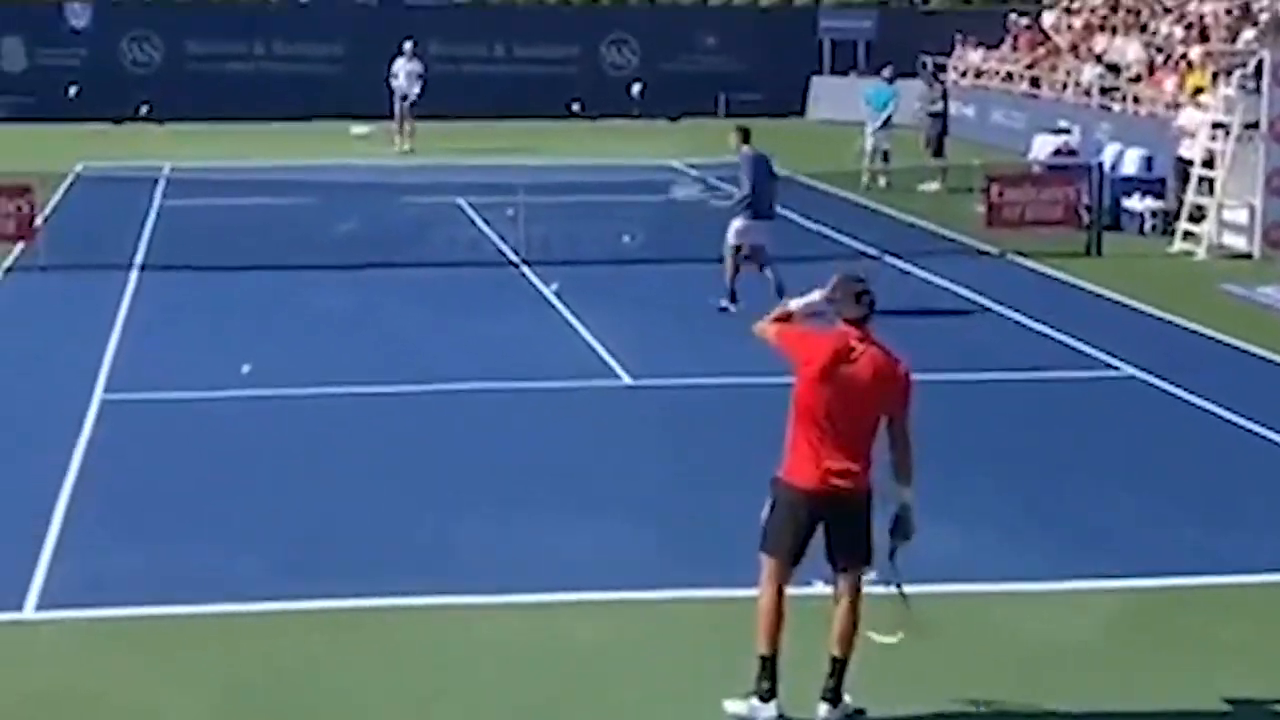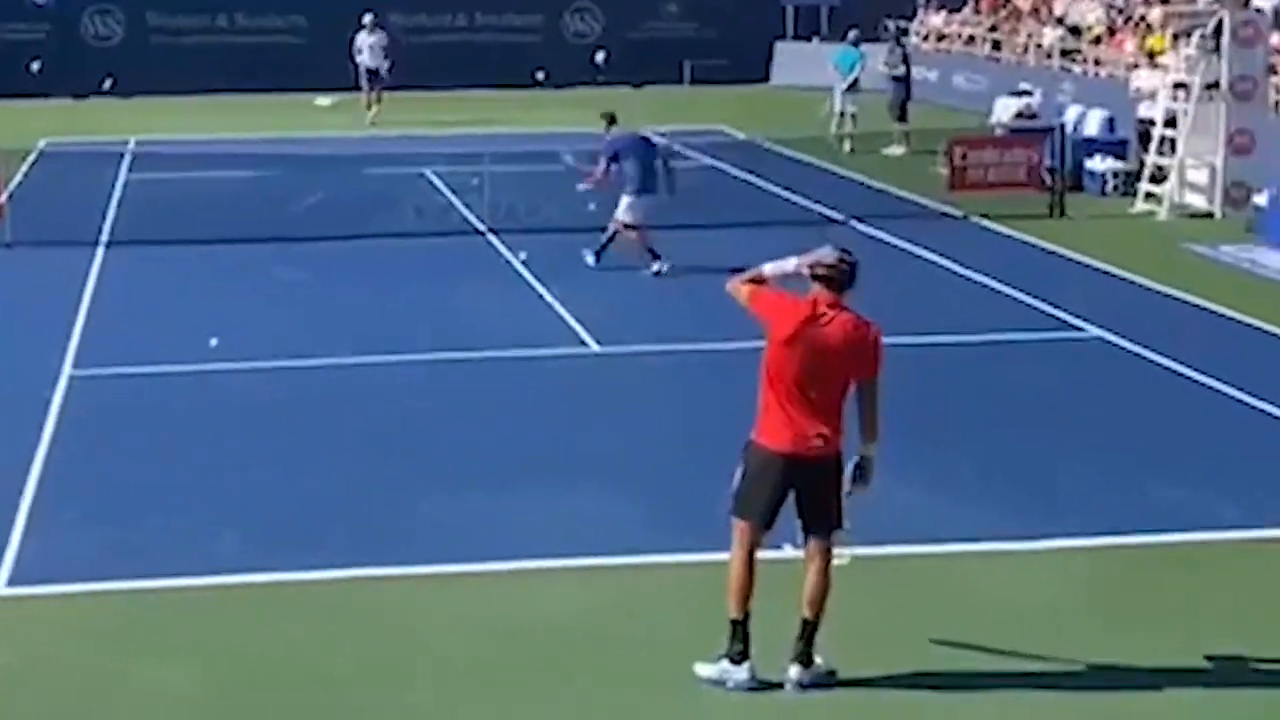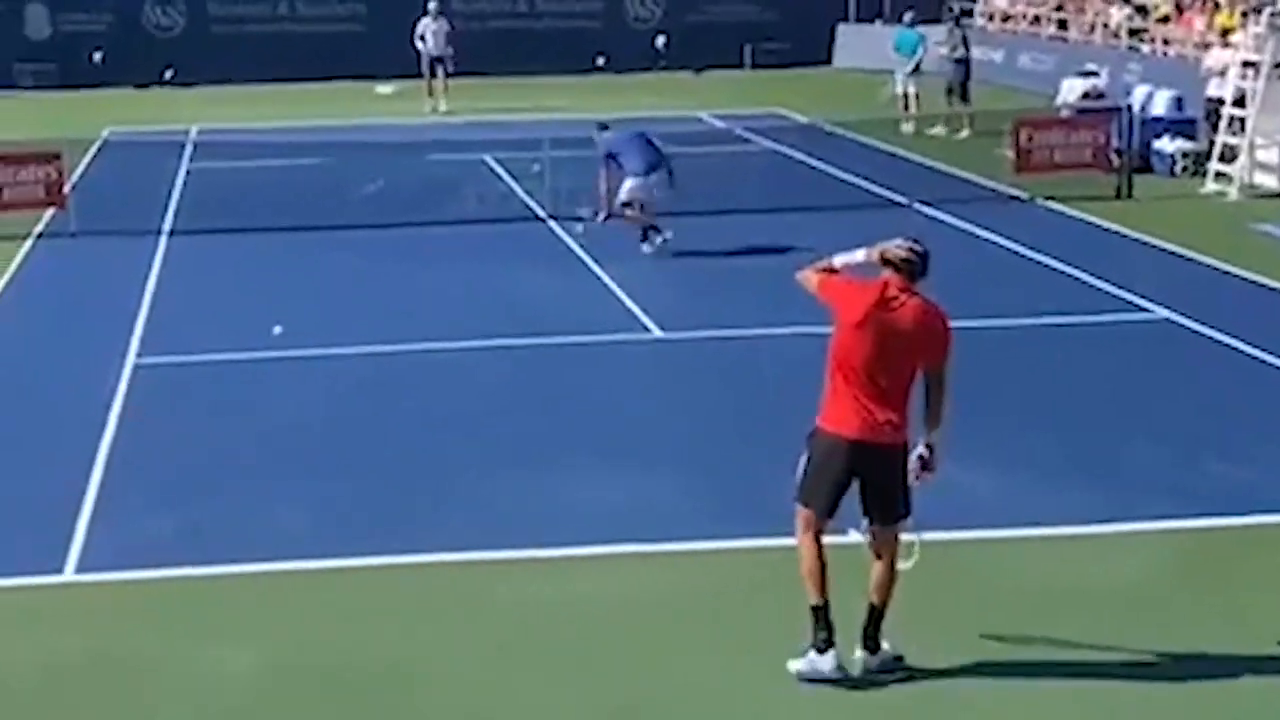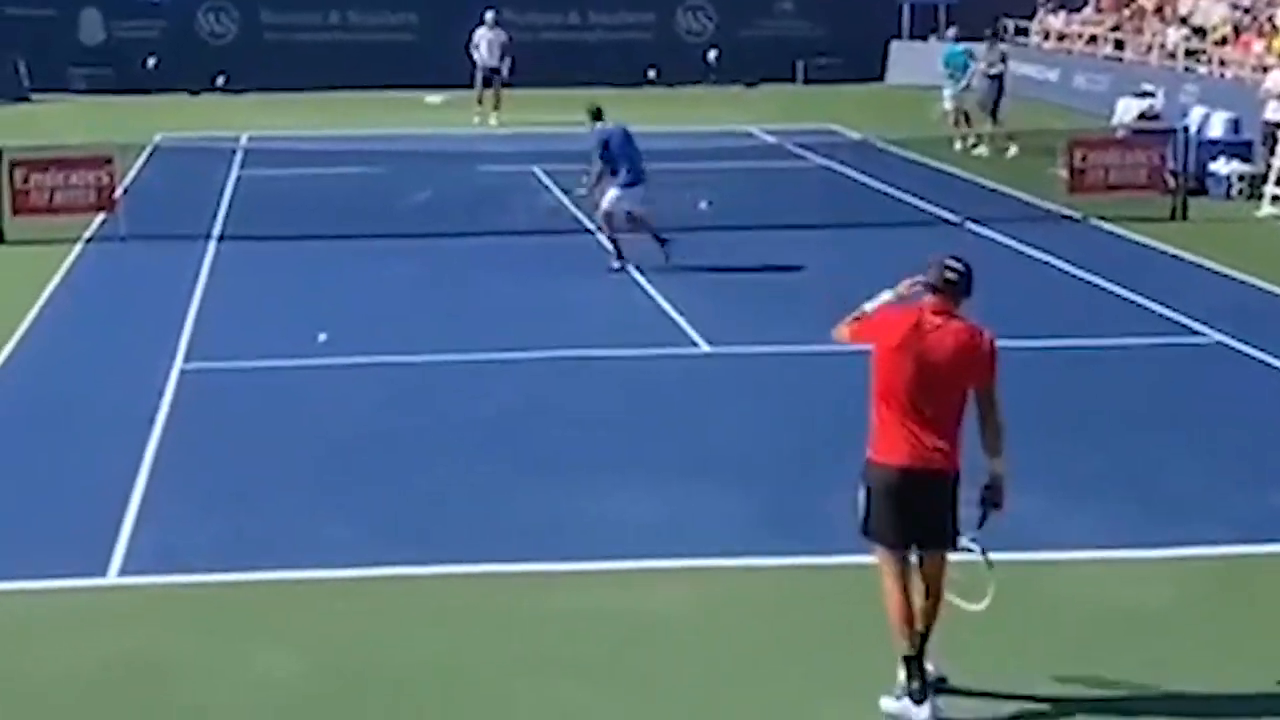
dt=0.4s
person 1, frame 1
left shoulder: (814, 346)
right shoulder: (892, 369)
left elbow: (763, 326)
right elbow: (900, 444)
left wrist: (813, 298)
right wrist: (905, 503)
left hip: (798, 485)
right hip: (852, 492)
left knee: (772, 583)
right knee: (847, 592)
person 1, frame 2
left shoulder: (786, 310)
right shoulder: (863, 334)
left elbow: (736, 284)
right elbow: (868, 404)
left wrist: (791, 264)
right wrist: (867, 455)
left hip: (770, 448)
right hip: (822, 455)
left knee: (743, 546)
right knee: (818, 554)
left ankle: (737, 659)
right ankle: (803, 661)
person 1, frame 3
left shoulder: (856, 295)
right shoulder: (932, 319)
left elbow: (806, 274)
right elbow: (935, 390)
left wrist: (865, 255)
right wrist: (929, 442)
left hip: (836, 434)
right hip: (889, 442)
left knee: (808, 529)
right knee: (885, 543)
left ankle: (823, 646)
right ankle: (871, 646)
person 1, frame 4
left shoulder: (891, 323)
right shoulder: (977, 341)
left elbow: (841, 332)
right elbow: (988, 416)
left wrist: (889, 297)
right wrist: (996, 474)
left hip: (888, 465)
right hip: (940, 470)
left knee: (895, 574)
right knee: (932, 569)
right ankle: (915, 666)
